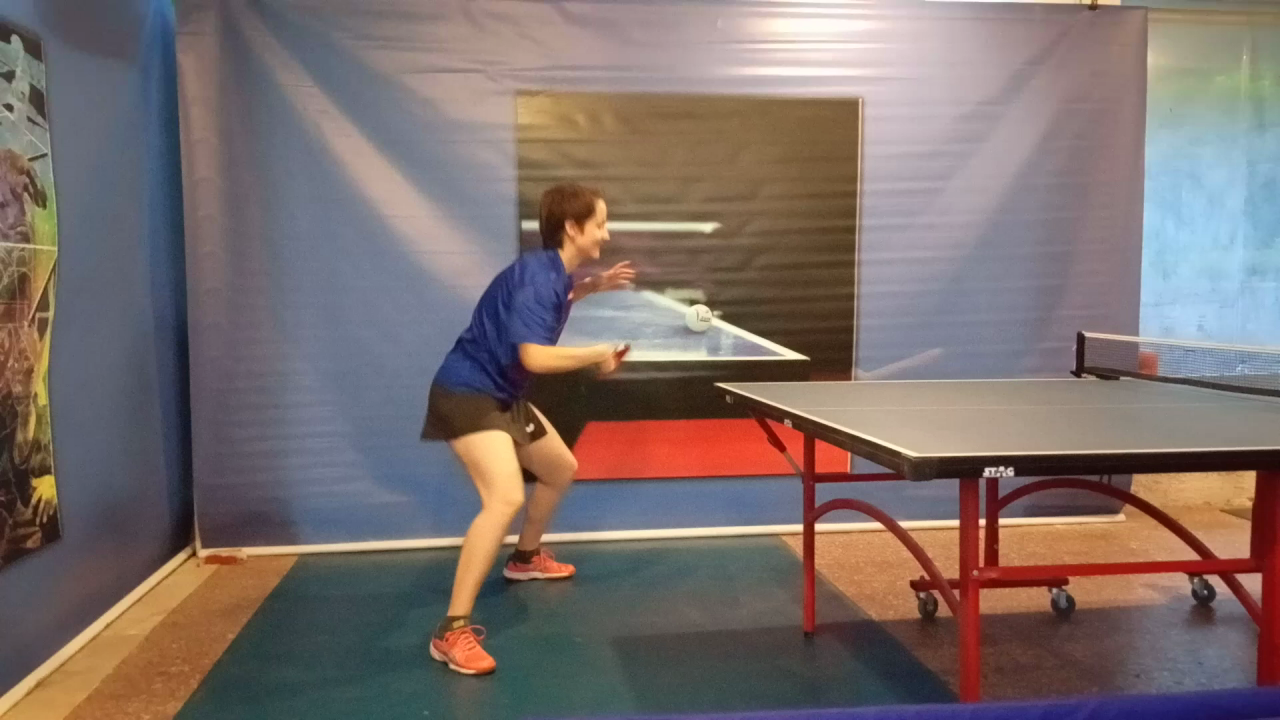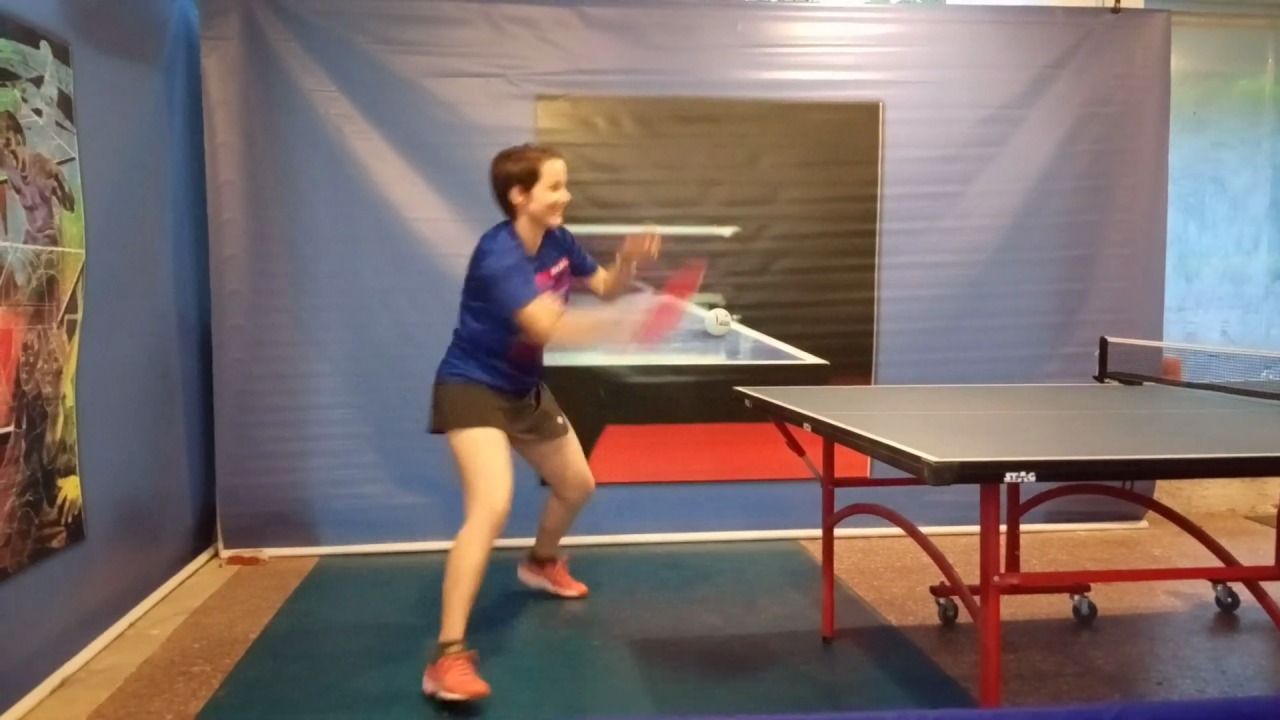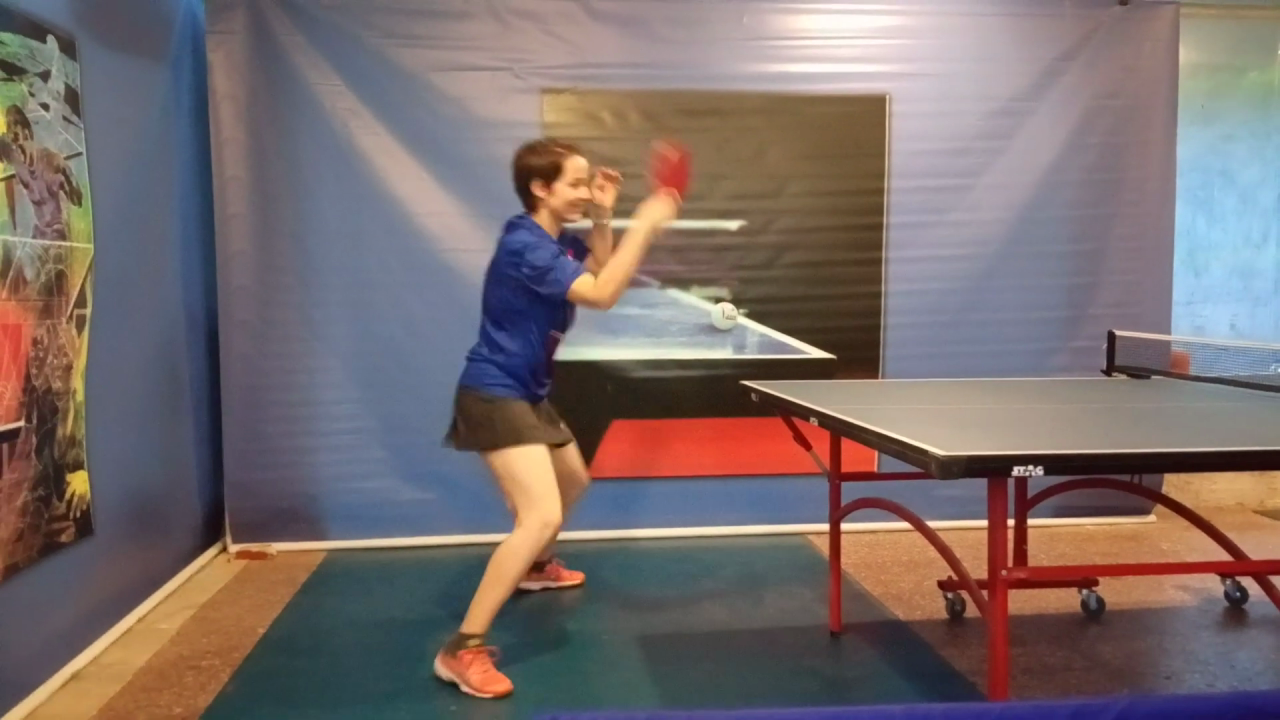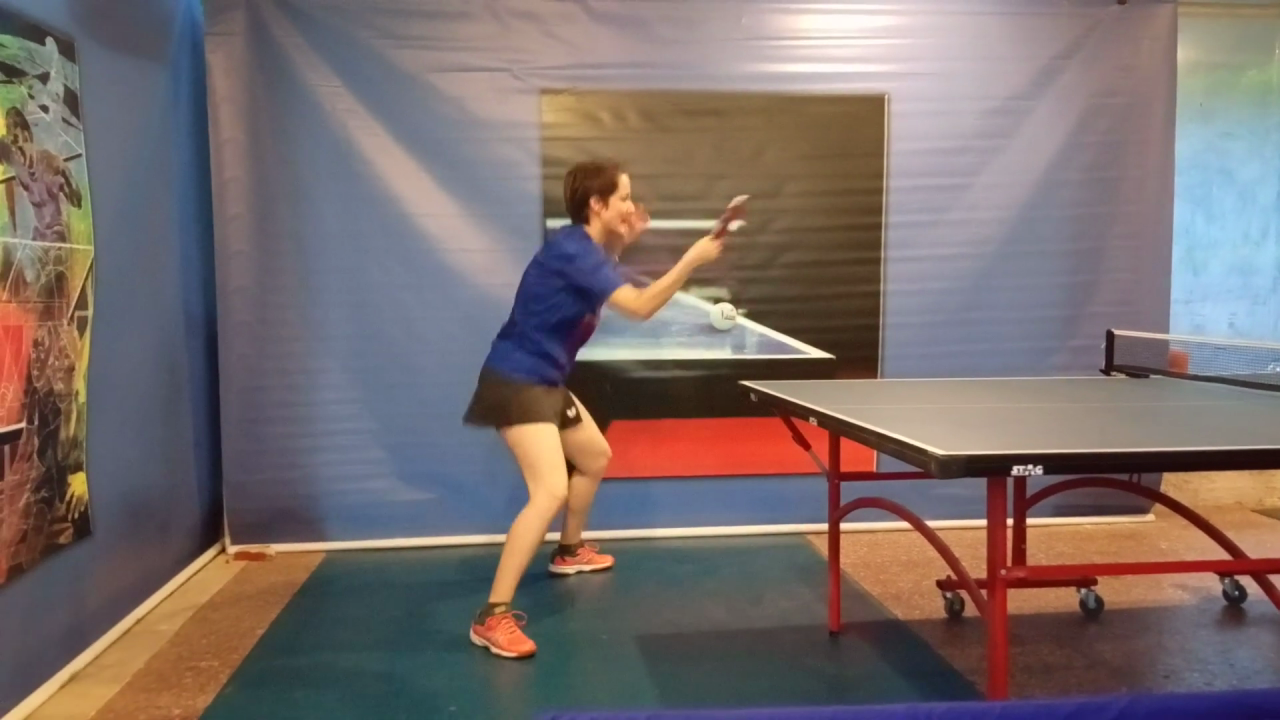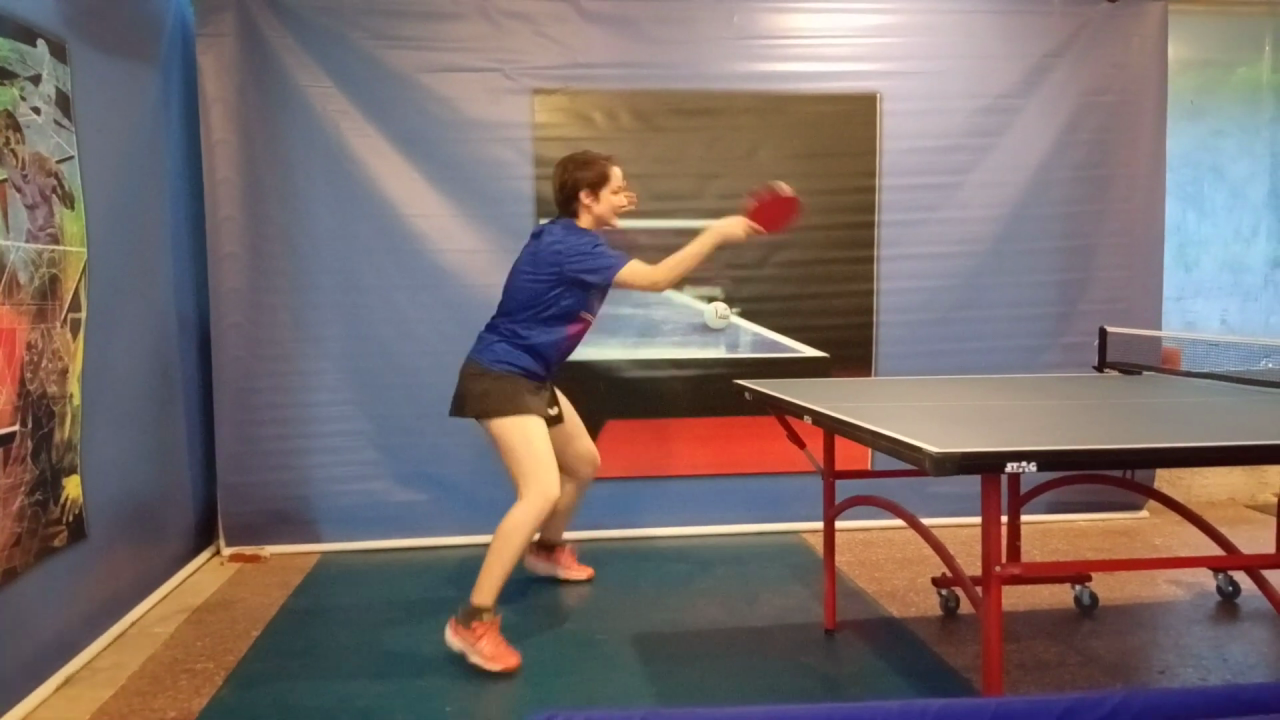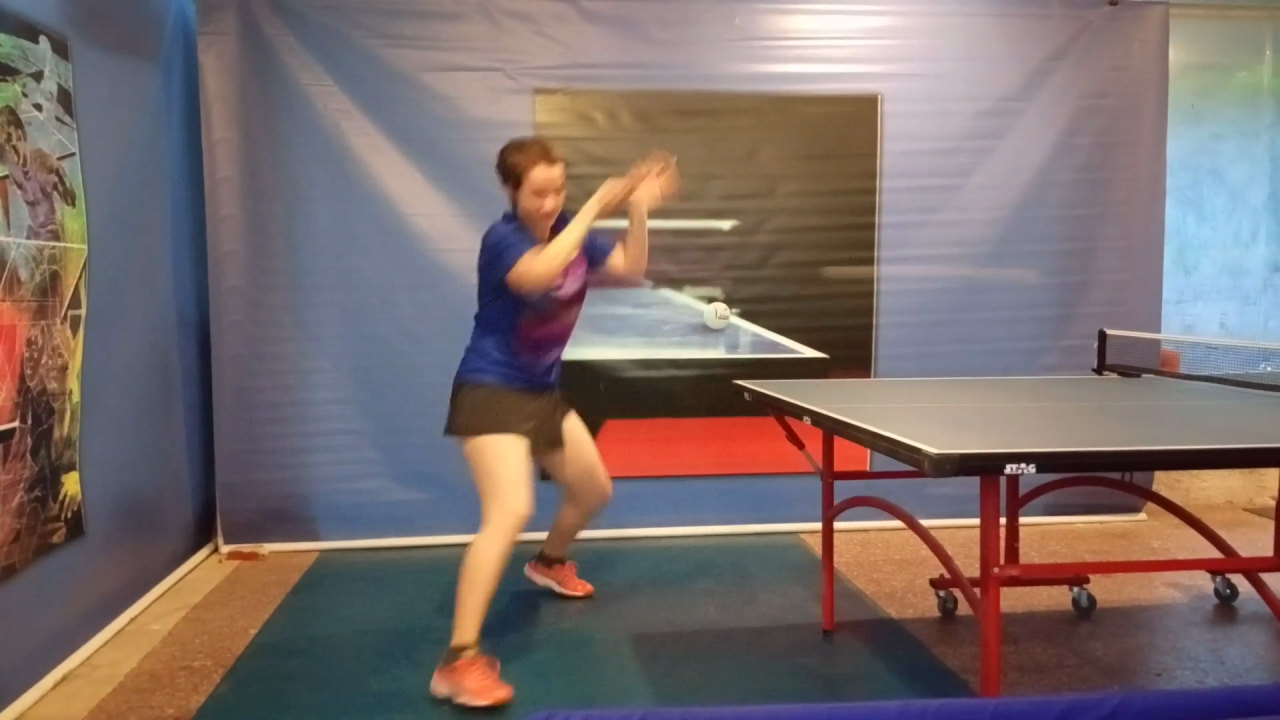
dt=0.7s
person 1, frame 1
left shoulder: (554, 270)
right shoulder: (537, 277)
right elbow: (537, 357)
left wrist: (595, 284)
right wrist: (597, 355)
left hip: (500, 395)
right hip: (465, 394)
left knee: (560, 468)
right knee: (504, 497)
left ankle: (525, 556)
right ankle: (452, 629)
person 1, frame 2
left shoulder: (558, 240)
right shoulder: (498, 256)
left elbow: (603, 286)
right elbow: (547, 327)
left wrist: (629, 259)
right wrist: (624, 324)
left hip: (525, 389)
right hip: (472, 389)
left knee: (578, 486)
right knee: (491, 505)
left ankle: (542, 562)
right ankle: (449, 654)
person 1, frame 3
left shoulder: (554, 238)
right shoulder: (526, 246)
left elbow: (597, 267)
right elbow: (600, 294)
left wrist: (601, 218)
right wrist: (644, 226)
left hip: (527, 393)
right hip: (495, 397)
left knee: (573, 482)
right knee: (541, 518)
left ankle: (537, 566)
right ankle: (463, 649)
person 1, frame 4
left shoulder: (581, 246)
right shoulder: (573, 251)
left elbow: (599, 280)
right elbow: (639, 306)
left wrist: (621, 244)
right wrist: (693, 258)
left hip: (543, 380)
right hip: (516, 383)
left knee: (595, 457)
right knee: (549, 495)
left ankle: (569, 550)
right ankle: (493, 616)
person 1, frame 5
left shoulder: (568, 237)
right shoulder: (565, 245)
right elbow: (656, 278)
left wrist: (607, 221)
right wrist: (718, 234)
left hip: (530, 375)
right hip: (499, 376)
left knee: (584, 465)
right knee: (544, 492)
left ankle: (545, 550)
right ankle: (473, 620)
person 1, frame 6
left shoulder: (573, 234)
right shoulder: (501, 238)
left elbow: (631, 267)
right elbow: (539, 274)
left wrist: (637, 208)
right wrist: (591, 209)
left hip: (543, 394)
right hip: (489, 394)
left knee: (595, 490)
right knee: (510, 511)
left ankle: (550, 561)
right ankle: (461, 659)
